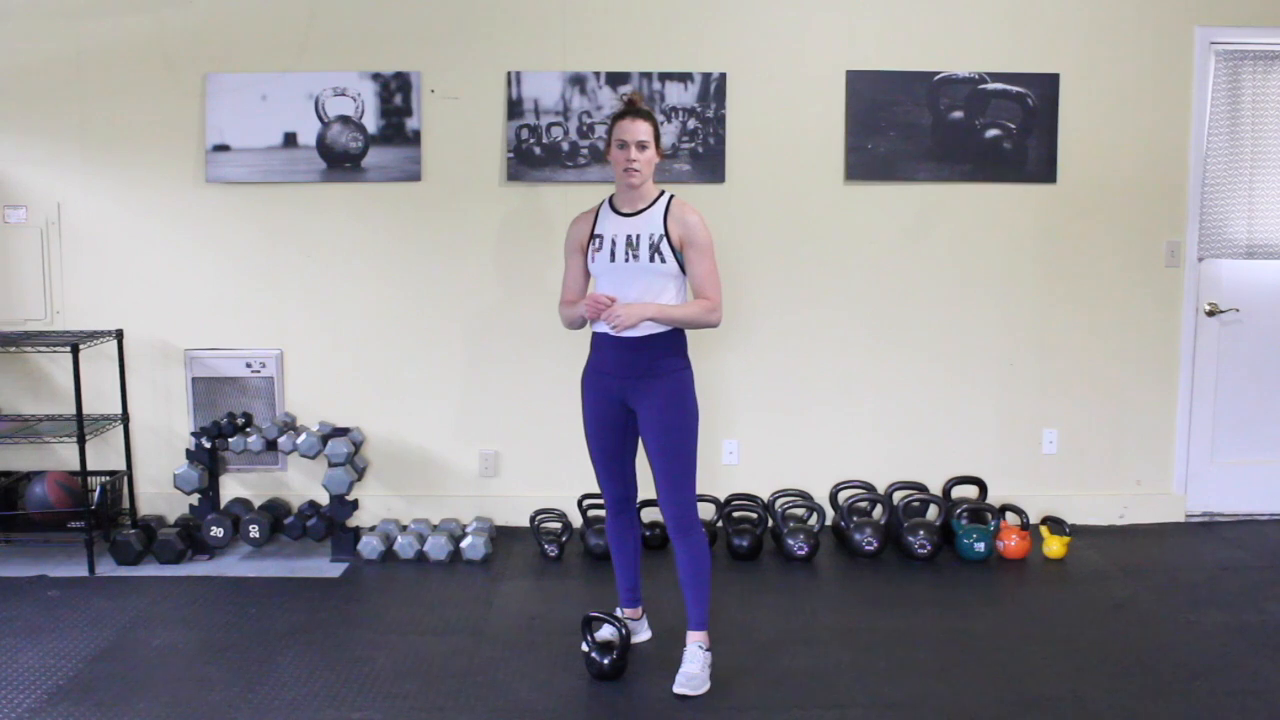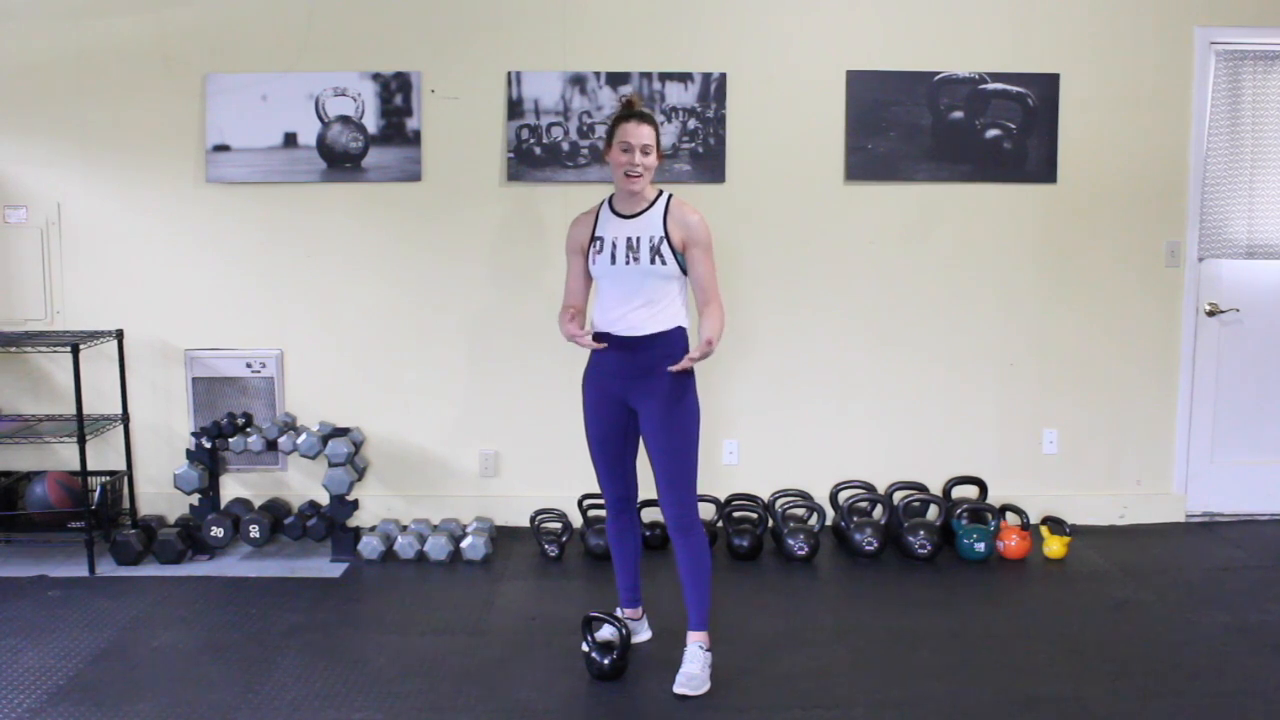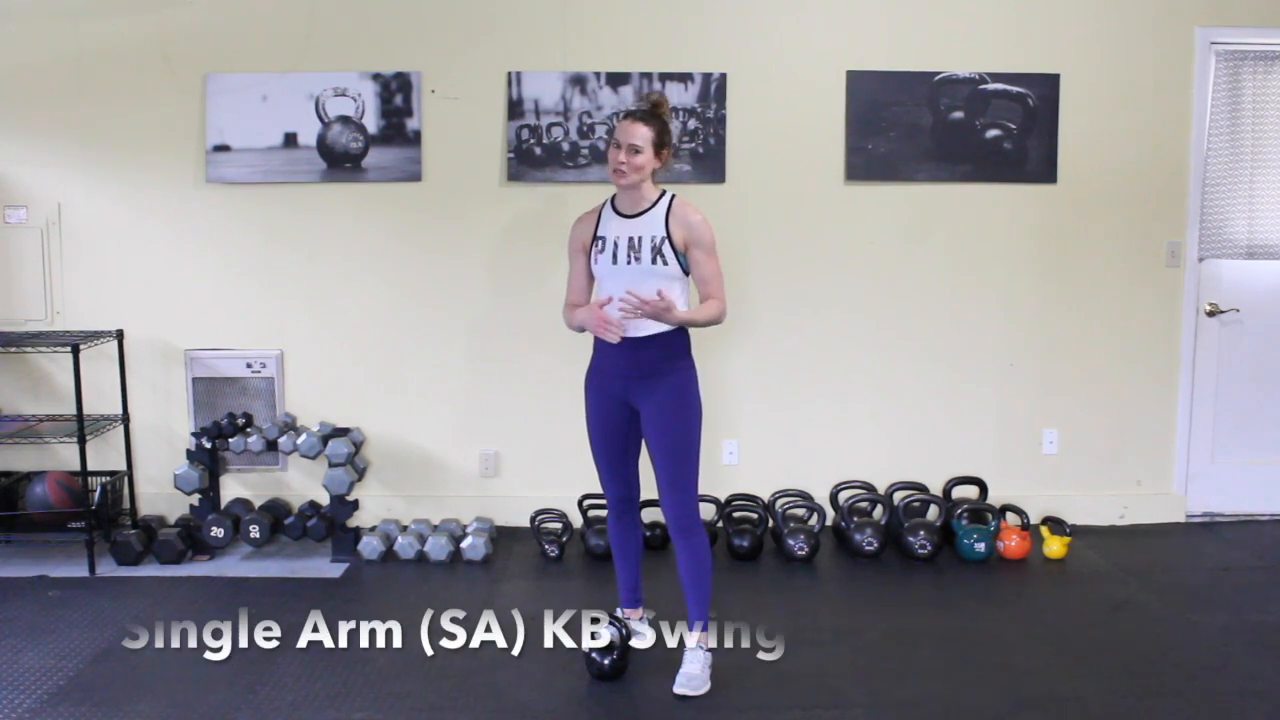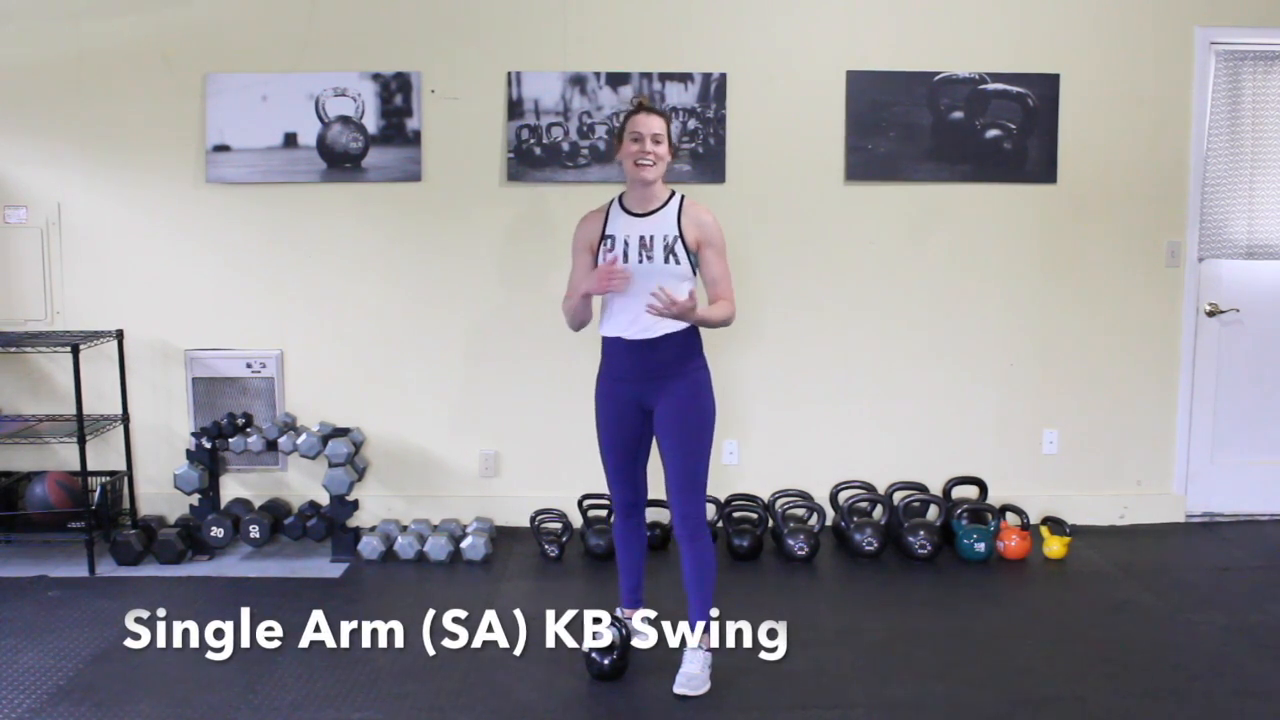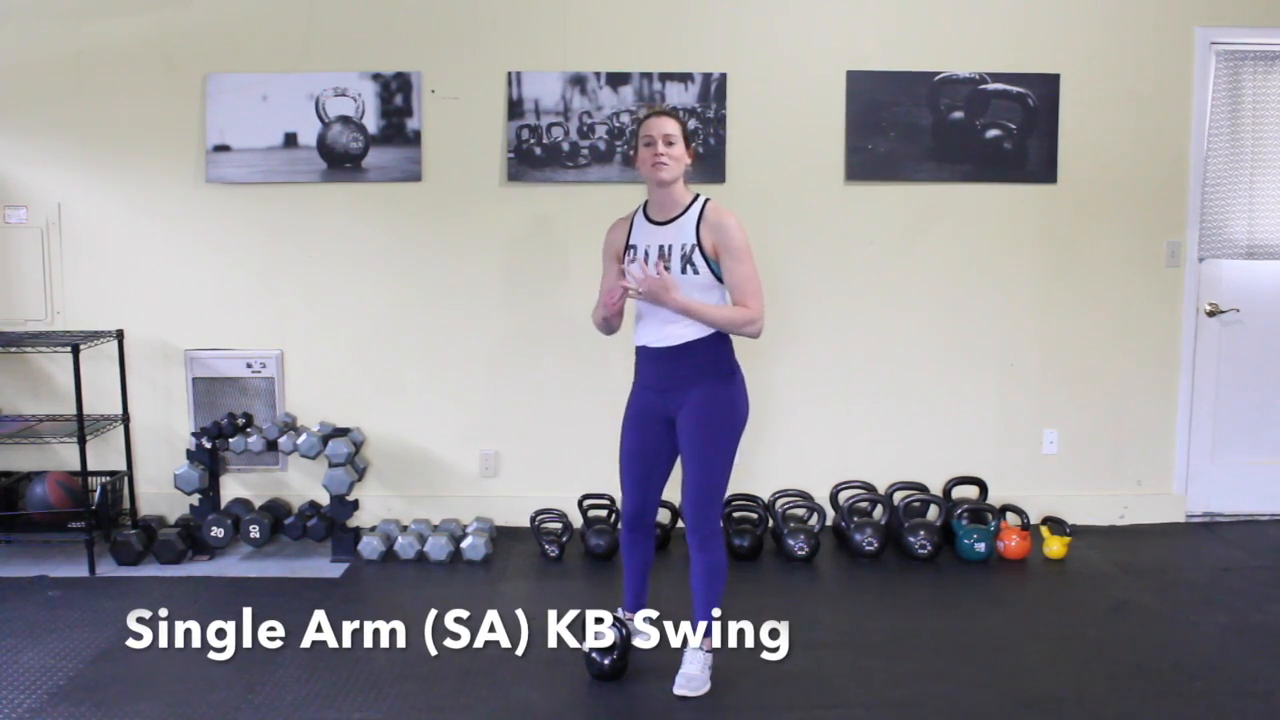
dt=1s
person 1, frame 1
left shoulder: (683, 218)
right shoulder: (586, 224)
left elbow: (711, 309)
right elbow: (567, 311)
left wrist: (646, 309)
right wrist: (586, 307)
left hip: (664, 371)
right hip: (603, 371)
left knee: (680, 510)
right knee: (617, 502)
left ankle: (698, 643)
right ankle: (631, 616)
person 1, frame 2
left shoulder: (684, 219)
right shoulder: (585, 225)
left elbow: (709, 301)
right elbow: (573, 305)
left wrist: (709, 341)
right wrist: (571, 328)
left hip: (664, 369)
right hip: (605, 371)
left knee: (680, 509)
right knee: (617, 502)
left ankle: (698, 643)
right ankle: (631, 616)
person 1, frame 3
left shoulder: (685, 219)
right shoulder: (588, 225)
left elbow: (716, 305)
right elbow: (571, 307)
left wrist: (675, 313)
right wrist: (585, 319)
left hip: (667, 372)
right hip: (606, 373)
left knee: (681, 511)
right knee: (619, 503)
left ankle: (698, 643)
right ankle: (631, 616)
person 1, frame 4
left shoulder: (697, 220)
right shoulder: (594, 224)
left elbow: (726, 308)
right elbow: (573, 318)
left wrist: (691, 312)
right wrist: (587, 290)
left hip: (682, 375)
right hip: (618, 376)
left knee: (688, 512)
right knee: (626, 503)
left ankle: (698, 643)
right ankle: (630, 615)
person 1, frame 5
left shoulder: (717, 222)
right shoulder: (621, 232)
left elbow: (752, 320)
right elbow: (607, 324)
left wrist: (673, 298)
right wrist: (607, 306)
left hip: (710, 383)
right hip: (650, 383)
left knee: (701, 519)
right knee: (635, 511)
left ankle: (701, 648)
right ankle: (631, 620)
